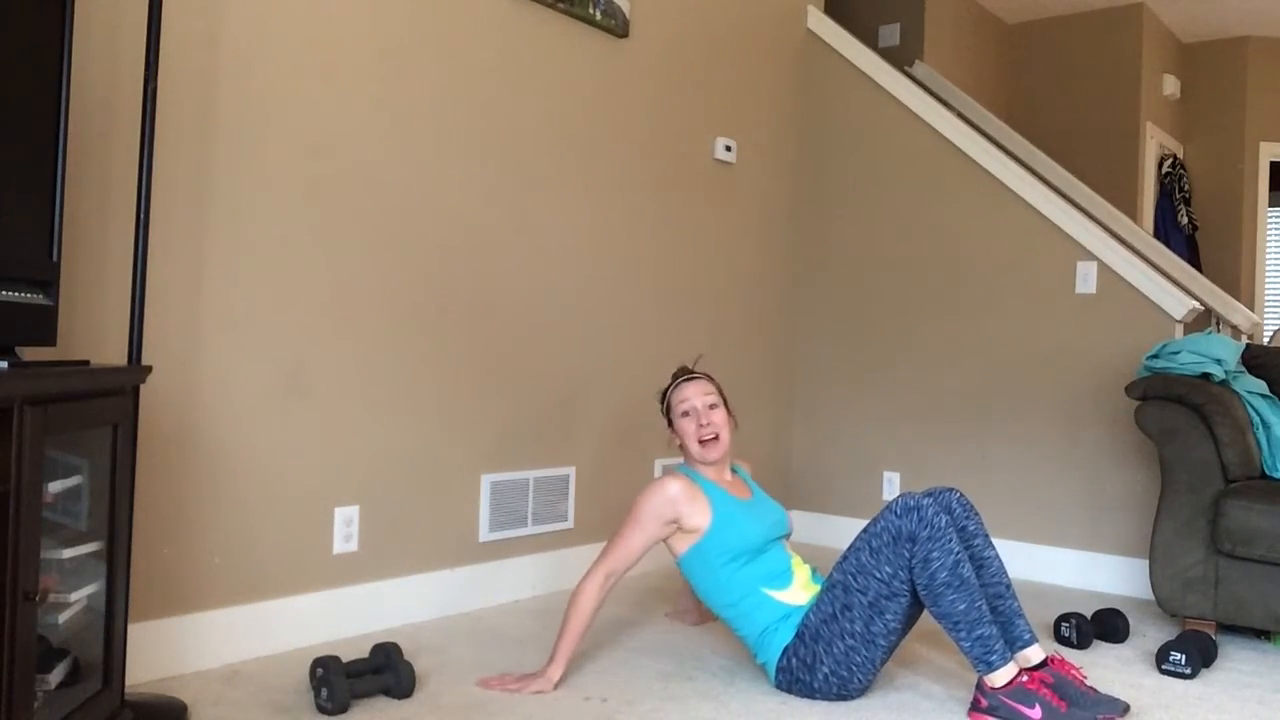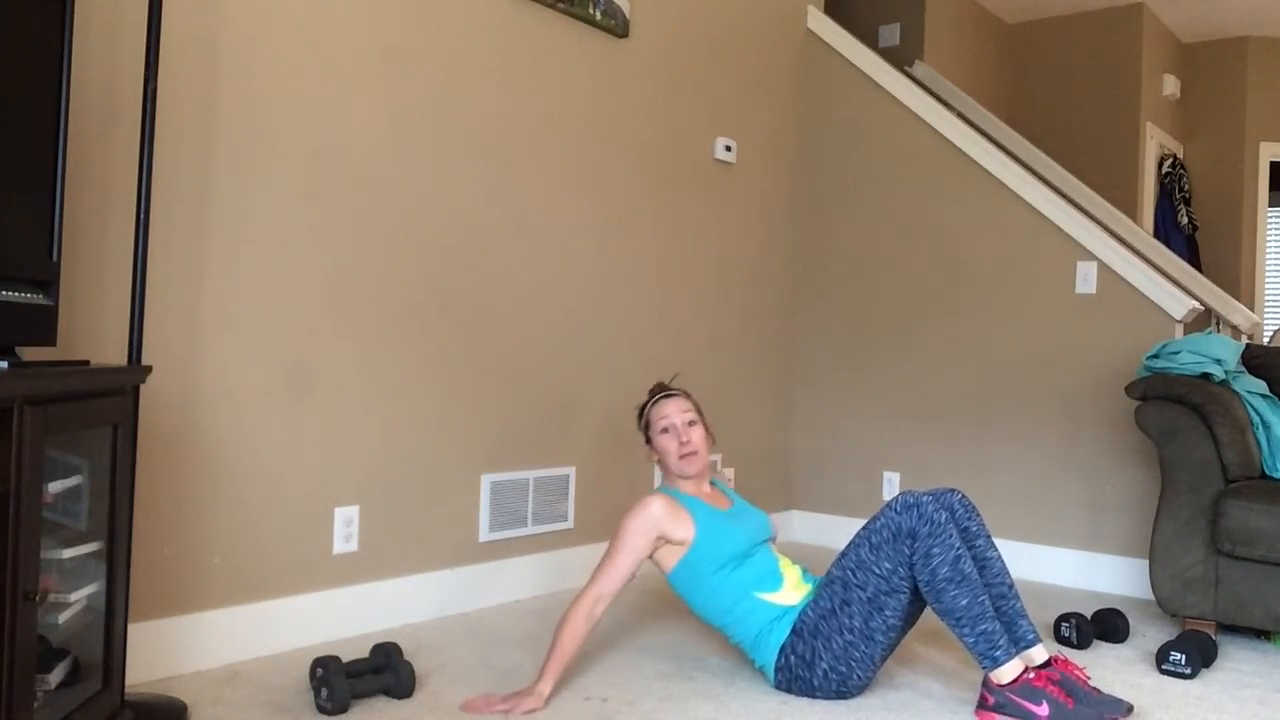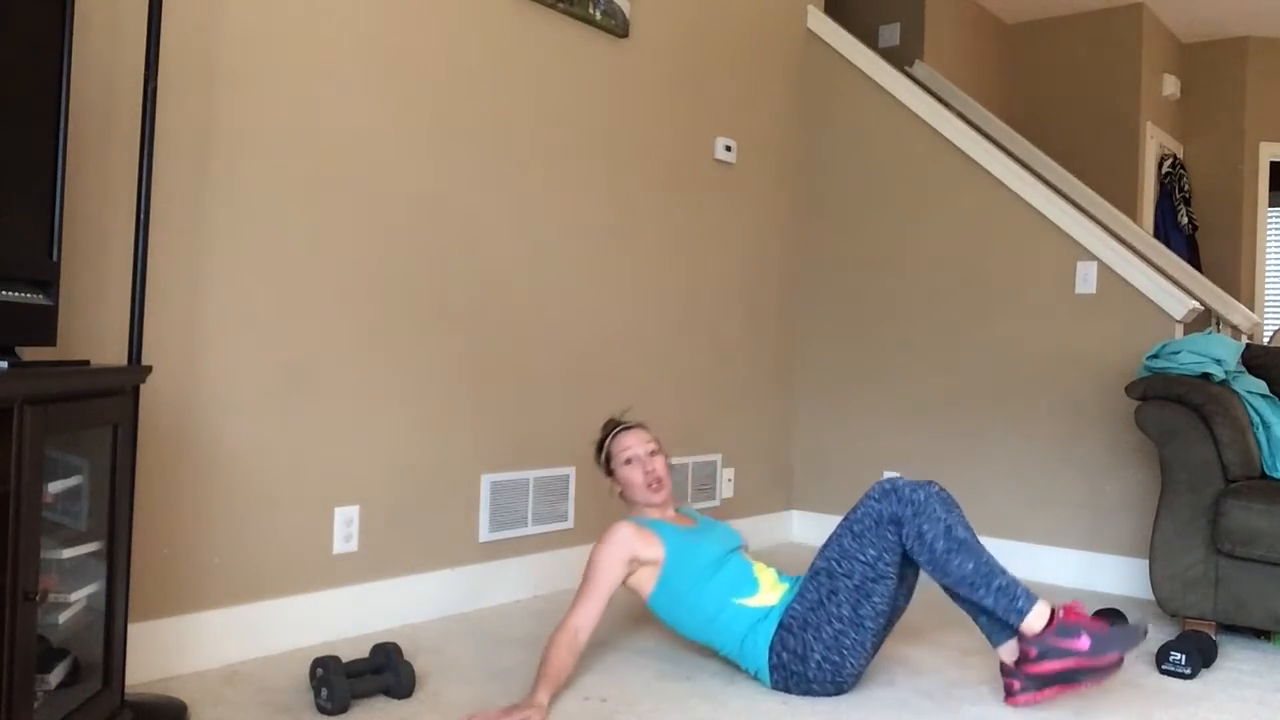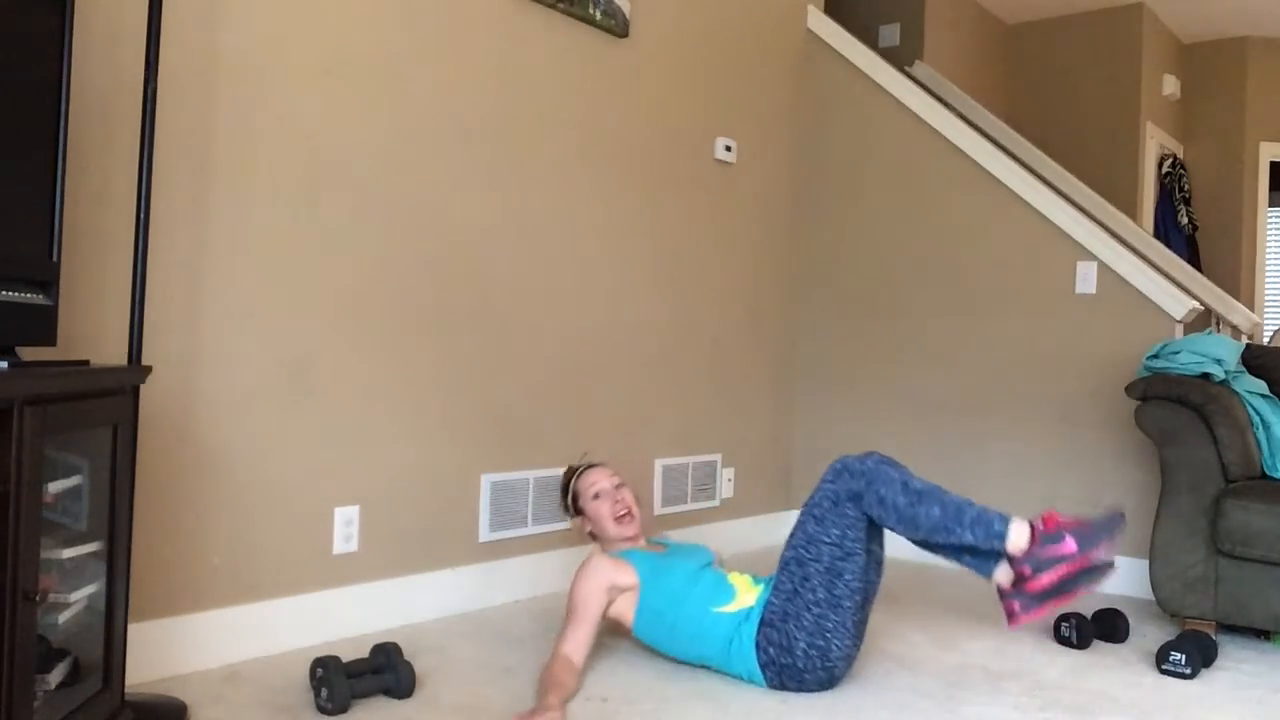
dt=0.3s
person 1, frame 1
left shoulder: (741, 475)
right shoulder: (673, 493)
right elbow: (602, 575)
left hip: (832, 628)
right hip: (808, 659)
left knee: (947, 505)
right knee: (915, 517)
left ankle: (1030, 661)
person 1, frame 2
left shoulder: (723, 494)
right shoulder: (658, 511)
right elbow: (593, 598)
left hip: (825, 627)
right hip: (807, 658)
left knee: (947, 503)
right knee: (915, 514)
left ankle: (1031, 657)
person 1, frame 3
left shoulder: (694, 521)
right shoulder: (627, 538)
right elbow: (576, 625)
left hip: (809, 622)
right hip: (797, 655)
left knee: (924, 496)
right knee: (894, 499)
left ankle: (1021, 652)
right ankle: (1037, 623)
person 1, frame 4
left shoulder: (663, 549)
right shoulder: (601, 570)
right elbow: (567, 655)
left hip: (813, 639)
right hip: (786, 650)
left knee: (866, 478)
right knee: (856, 478)
left ankle: (1019, 572)
right ankle: (1025, 542)
